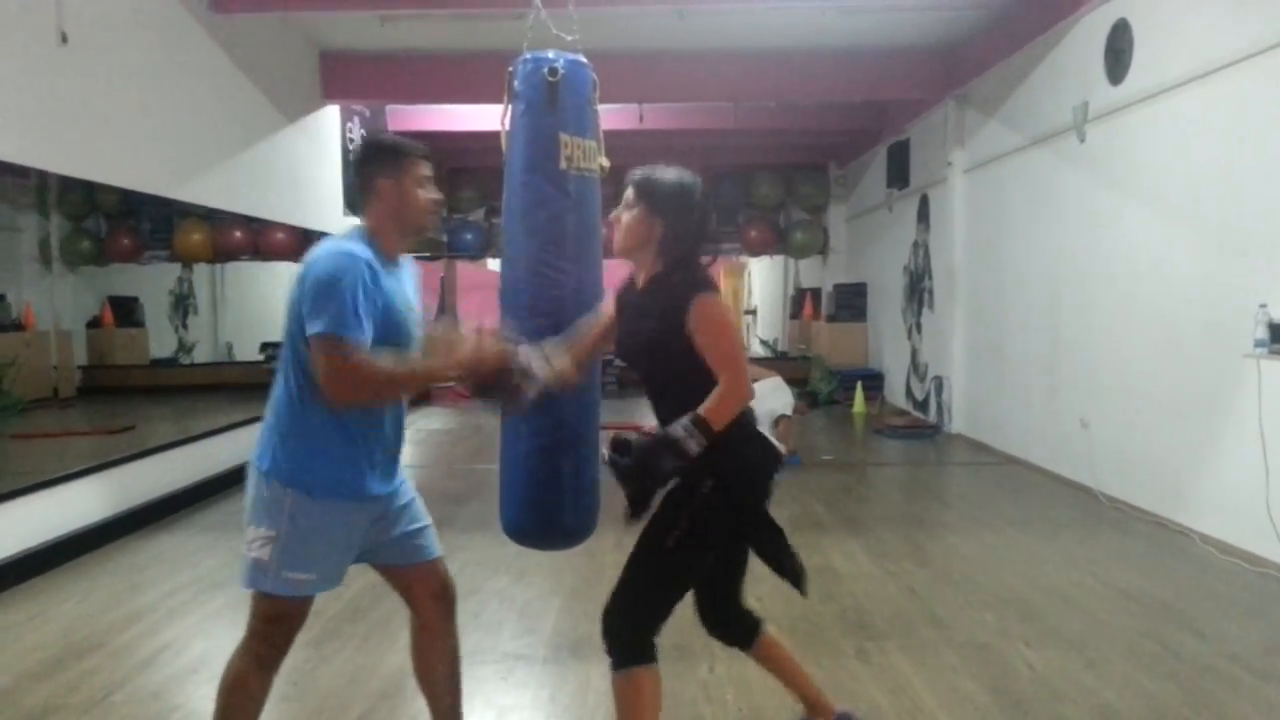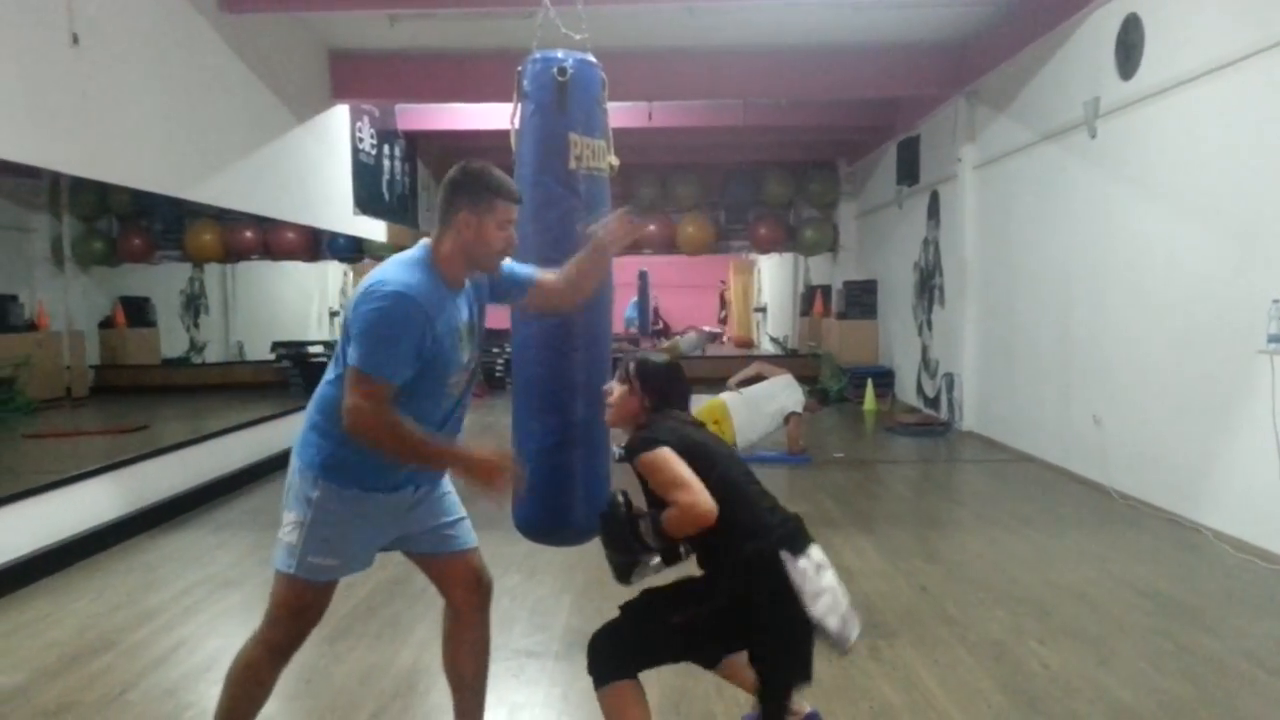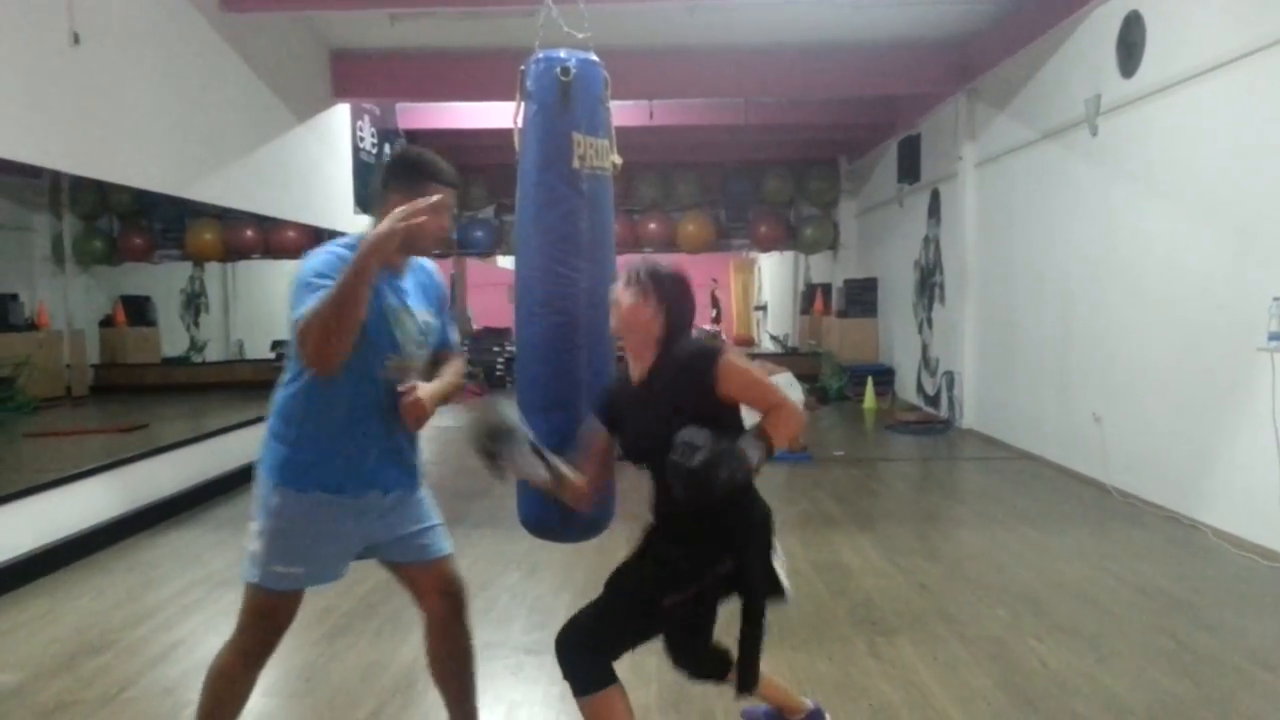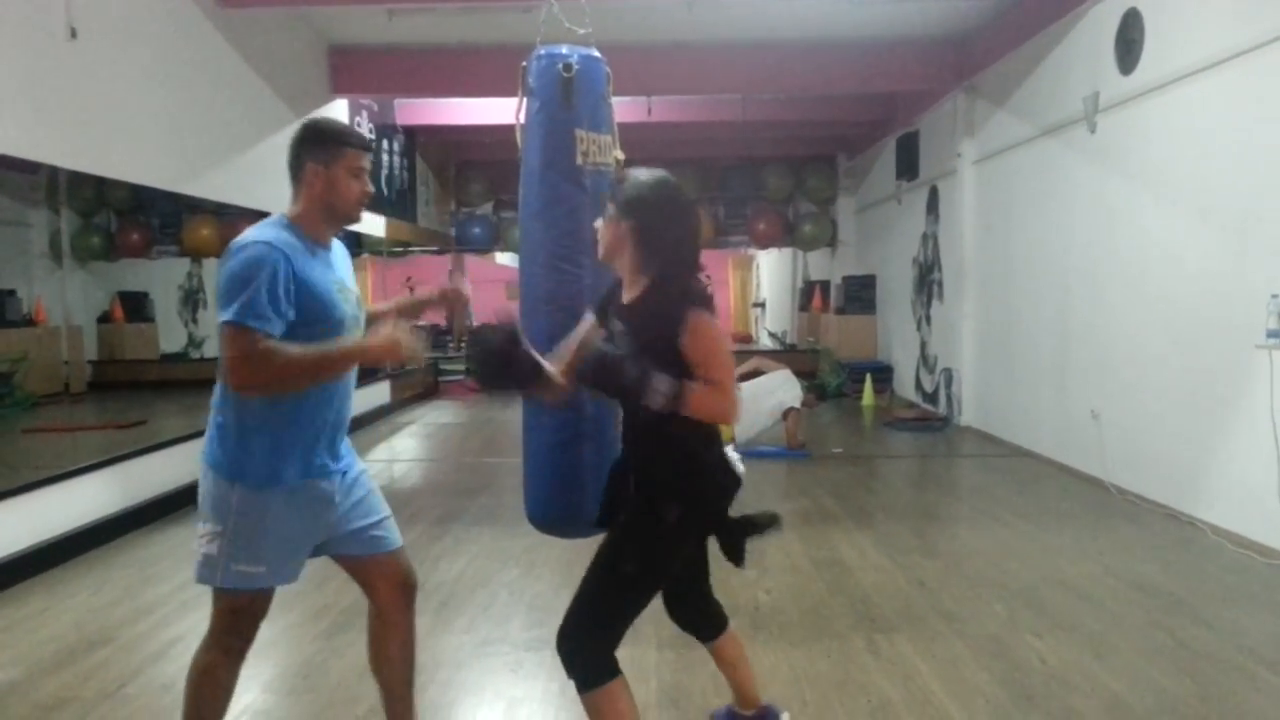
dt=0.3s
person 1, frame 1
left shoulder: (398, 267)
right shoulder: (341, 267)
left elbow: (401, 370)
right elbow: (344, 382)
left wrist: (470, 363)
right wrist: (449, 362)
left hip: (378, 479)
right hip: (306, 482)
left knee: (434, 596)
right knee: (272, 635)
person 1, frame 2
left shoulder: (479, 274)
right shoulder: (396, 295)
left elbow: (561, 291)
right elbow: (364, 417)
left wrist: (605, 244)
right wrist: (464, 459)
left hip: (418, 478)
right hip: (341, 477)
left knee: (472, 589)
right knee: (288, 626)
person 1, frame 3
left shoulder: (428, 276)
right shoulder: (329, 269)
left elbow: (452, 361)
right elbow: (318, 352)
left wrist: (434, 390)
right wrist: (376, 250)
left hip: (395, 478)
right hip: (308, 482)
left knee: (445, 595)
right knee: (260, 631)
person 1, frame 4
left shoulder: (333, 250)
right shoulder: (263, 254)
right elbow: (244, 370)
left wrist: (413, 306)
right wrist: (359, 351)
left hip: (334, 467)
right hip: (259, 477)
left knee: (396, 584)
right knee: (235, 627)
person 2, frame 1
left shoulder: (690, 290)
right shoulder: (635, 292)
left elbow: (738, 386)
right elbow: (574, 352)
left wrist: (674, 444)
left hip: (720, 474)
right hip: (712, 472)
left knee: (626, 620)
right knee: (724, 614)
person 2, frame 2
left shoulder: (647, 443)
right shoulder: (677, 432)
left elbow: (700, 509)
left wrist: (640, 533)
right wrist: (651, 555)
left hip: (760, 583)
right hip: (773, 573)
left knee: (610, 653)
right knee: (682, 633)
person 2, frame 3
left shoulder: (700, 362)
right shoulder: (617, 399)
left elbow: (790, 415)
right elbow: (583, 492)
left wrist: (739, 460)
left hip: (719, 537)
right hip: (675, 537)
left knee: (581, 645)
right knee: (691, 654)
person 2, frame 4
left shoulder: (685, 304)
right shoulder: (613, 302)
left elbow: (722, 402)
right elbow: (561, 380)
left wrist: (641, 383)
right wrist: (522, 365)
left hip: (683, 488)
right hip: (650, 480)
left knee: (583, 638)
right knee: (689, 604)
